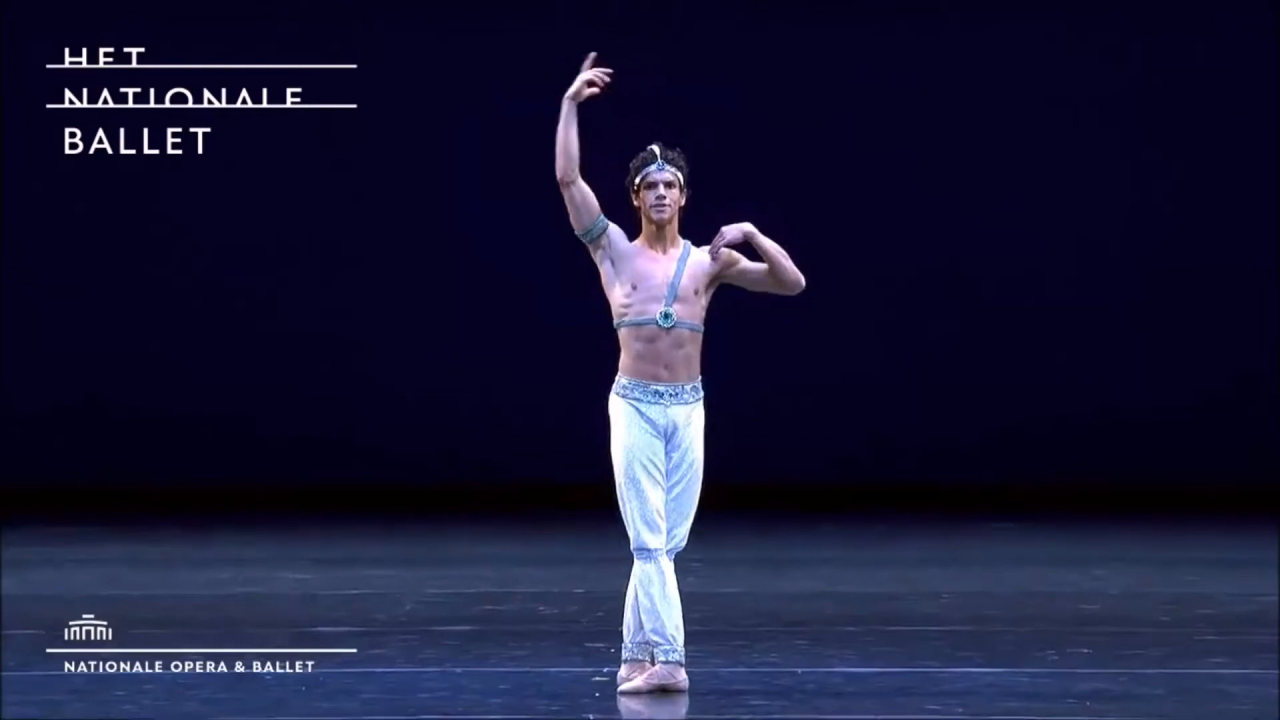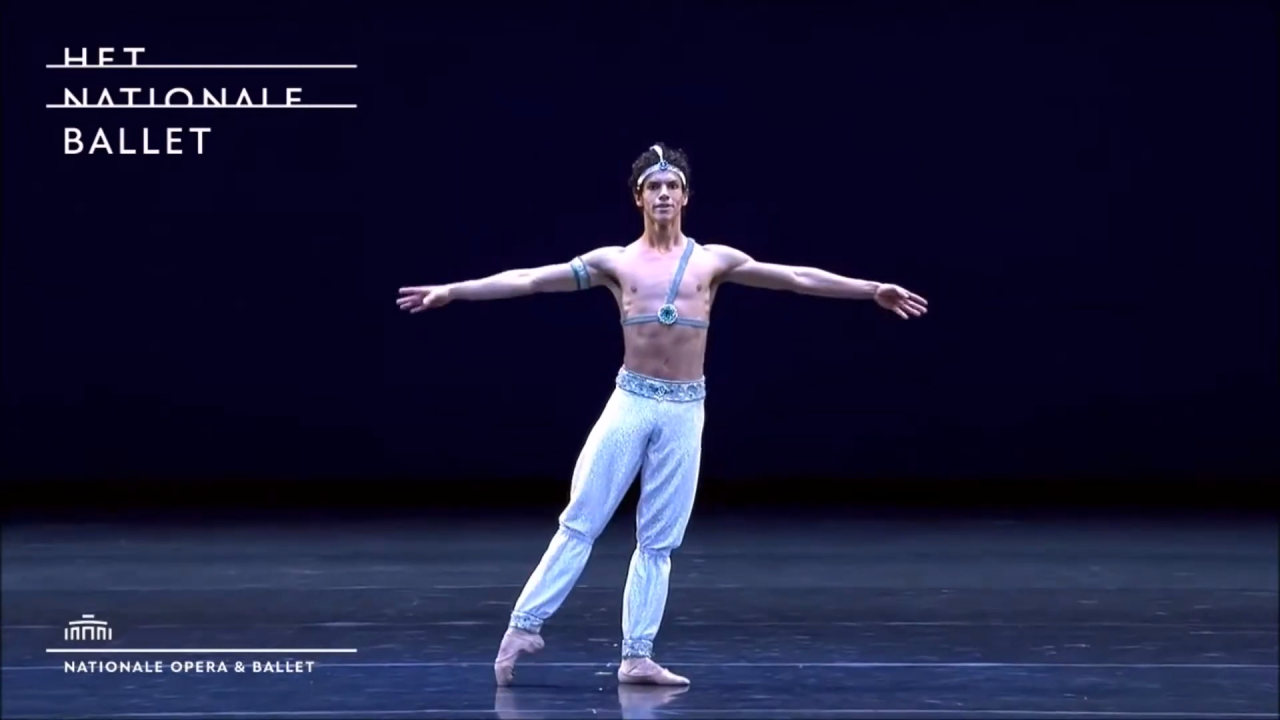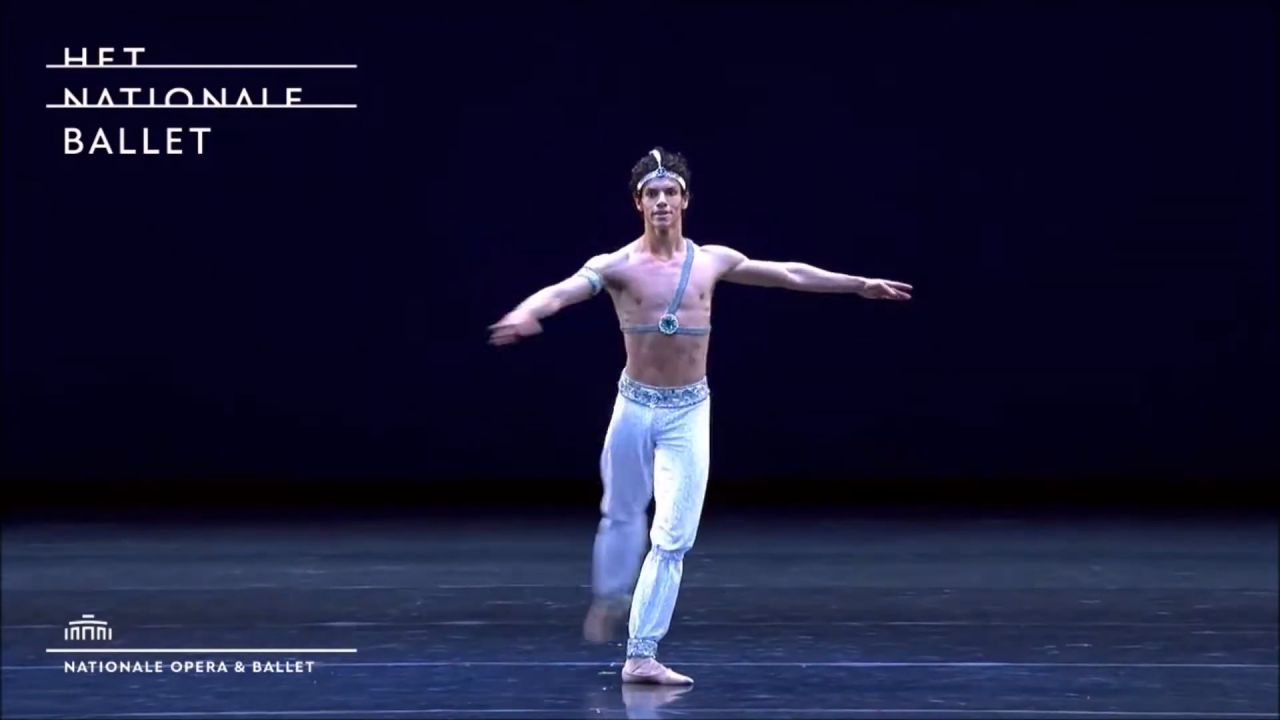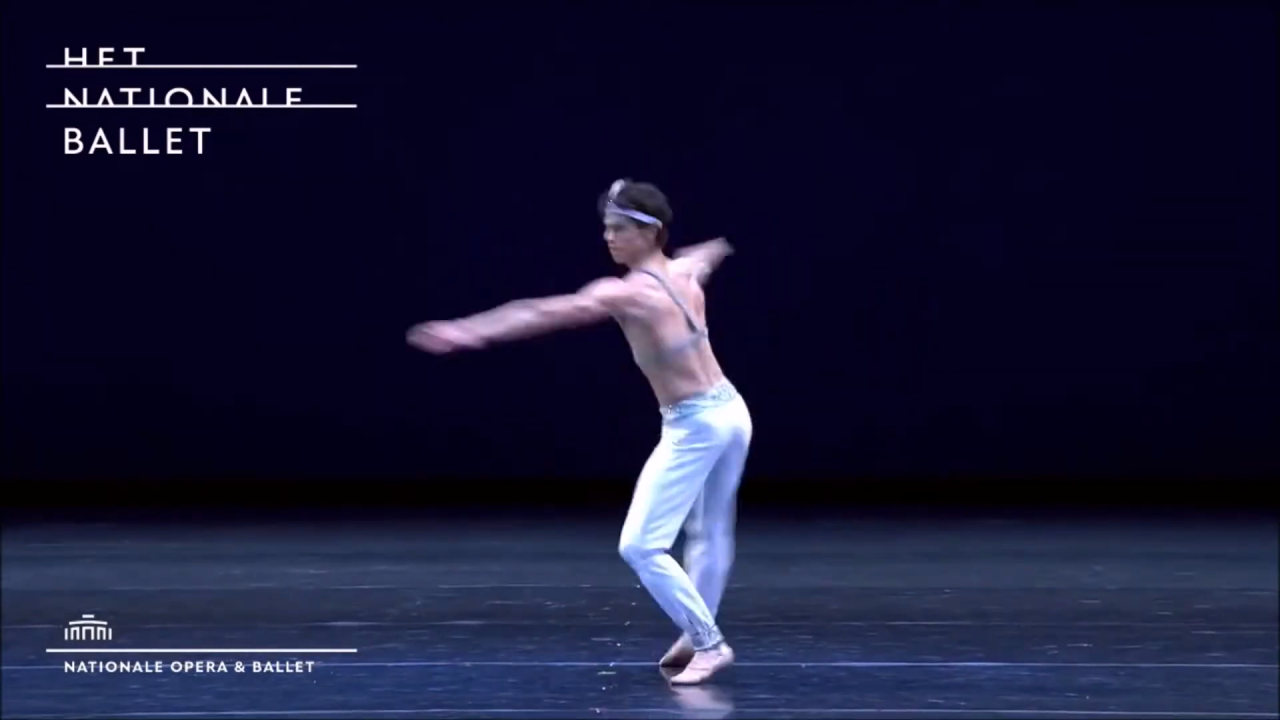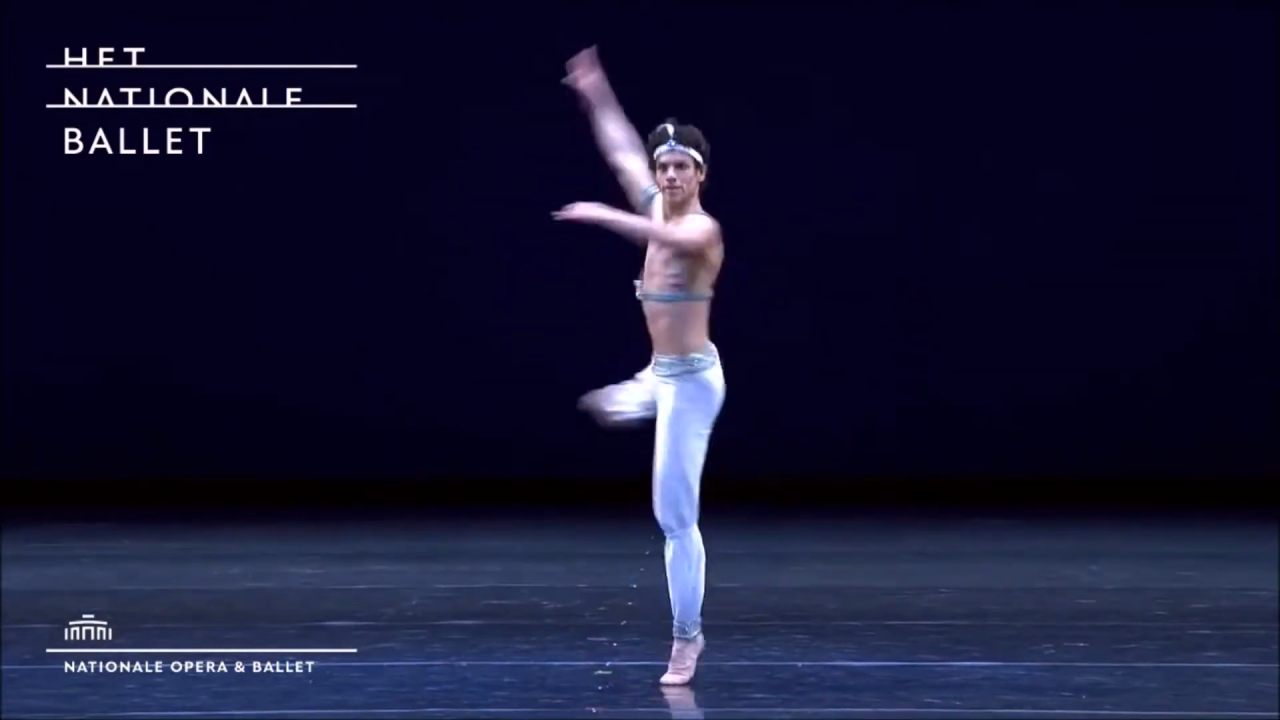
dt=0.5s
person 1, frame 1
left shoulder: (709, 260)
right shoulder: (613, 251)
left elbow: (789, 285)
right elbow: (567, 180)
left wrist: (750, 237)
right wrist: (571, 104)
left hip: (687, 410)
right hip: (634, 408)
left knee: (666, 542)
right knee: (648, 540)
left ankle: (638, 661)
right ankle: (665, 659)
person 1, frame 2
left shoulder: (715, 259)
right shoulder: (613, 260)
left elbow: (797, 278)
right elbow: (528, 281)
left wrist: (874, 289)
right wrist: (449, 289)
left hip: (686, 409)
right hip: (631, 401)
left knee: (660, 539)
right knee: (580, 520)
left ankle: (637, 656)
right ankle: (525, 624)
person 1, frame 3
left shoulder: (711, 260)
right shoulder: (614, 264)
left elbow: (785, 274)
right elbow: (555, 293)
left wrist: (855, 283)
right wrist: (523, 314)
left hip: (688, 412)
right hip: (633, 407)
left knee: (672, 540)
right knee: (619, 518)
left ankle: (640, 656)
right ankle: (606, 599)
person 1, frame 4
left shoulder: (624, 291)
right shoulder: (685, 274)
left elbow: (546, 313)
right elbow: (707, 255)
left wrist: (466, 332)
right wrist: (708, 252)
left hip: (693, 430)
right hip: (731, 415)
left knee: (641, 547)
right knee: (712, 532)
left ankle: (706, 644)
right ankle: (702, 638)
person 1, frame 5
left shoulder: (702, 228)
right shoulder: (652, 212)
left elbow: (675, 241)
right elbow: (627, 159)
left wrist: (620, 217)
right wrist: (596, 96)
left hip: (690, 378)
right hip: (670, 370)
left knee: (677, 518)
left ankle: (686, 638)
right ankle: (625, 400)
